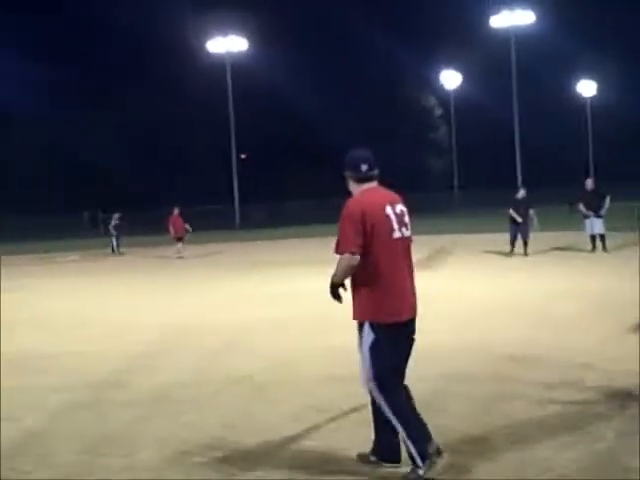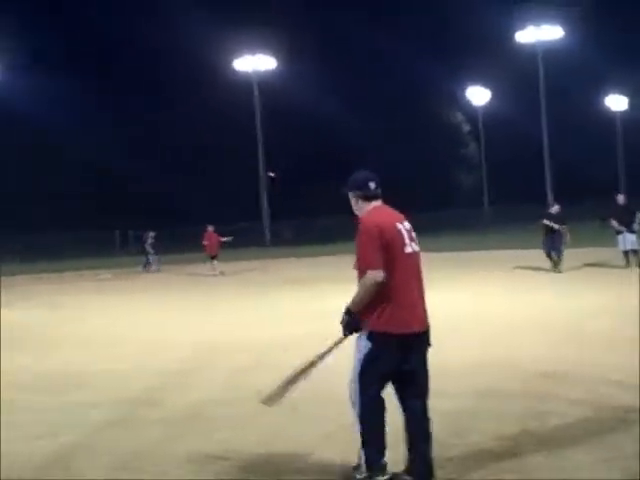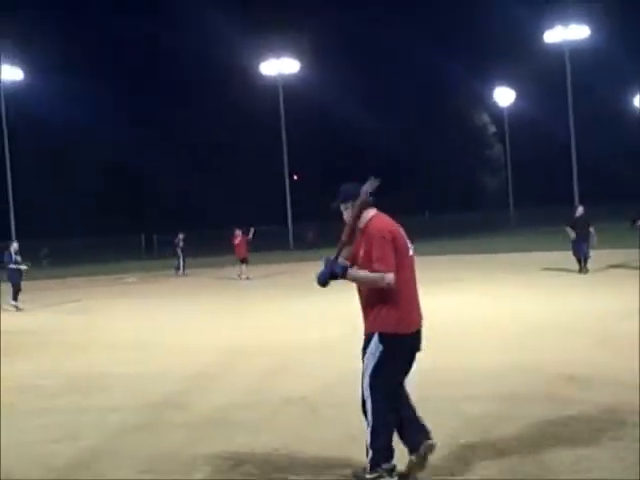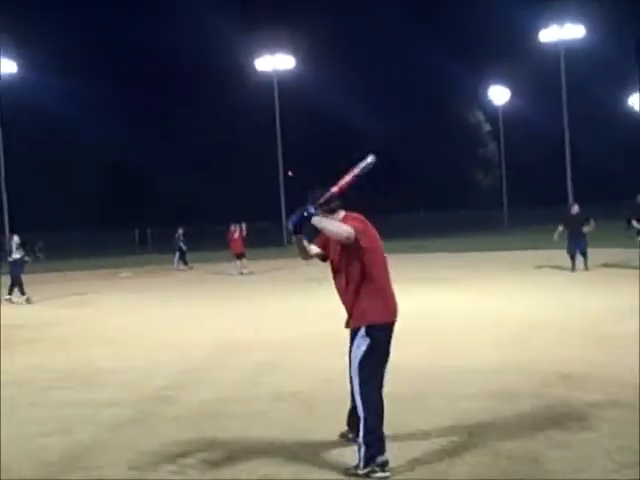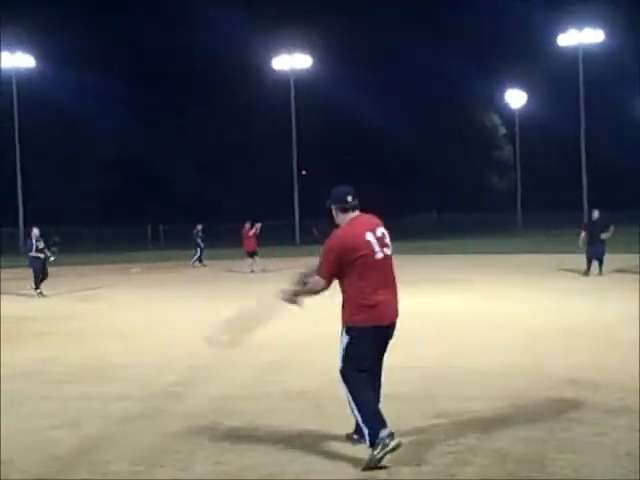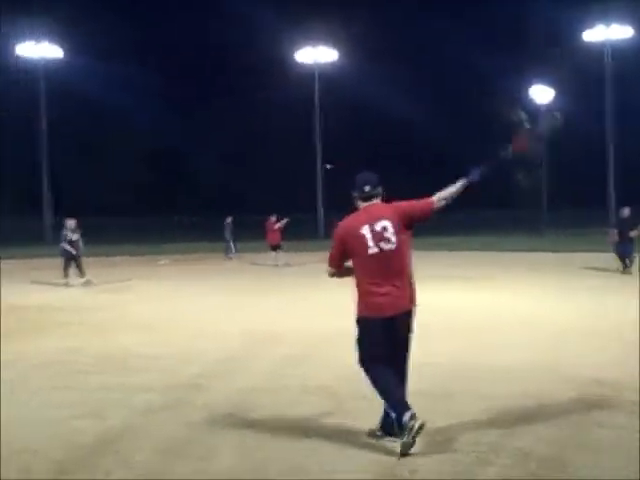
dt=0.3s
person 1, frame 1
left shoulder: (356, 206)
right shoulder: (396, 201)
left elbow: (351, 259)
left wrist: (336, 281)
left hip: (378, 310)
right hip: (404, 306)
left knee: (383, 382)
right knee: (385, 377)
left ankle: (424, 450)
right ankle: (386, 450)
person 1, frame 2
left shoulder: (370, 224)
right shoulder: (397, 219)
left elbow: (375, 277)
left wrist: (352, 310)
right wrist: (359, 306)
left hip: (385, 324)
right hip: (416, 321)
left knee: (364, 390)
right knee: (414, 395)
person 1, frame 3
left shoulder: (377, 230)
right shoulder: (372, 229)
left elbow: (386, 279)
right elbow: (352, 264)
left wrist: (346, 273)
right wrist: (334, 268)
left hip: (388, 325)
right hip: (407, 323)
left knee: (376, 393)
right knee: (392, 389)
right ankle: (419, 440)
person 1, frame 4
left shoulder: (354, 223)
right shoulder: (335, 233)
left elbow: (344, 234)
right elbow: (310, 253)
left wrist: (312, 219)
right wrist: (299, 233)
left hip: (373, 316)
right hip: (367, 315)
left knee: (365, 383)
right knee: (363, 377)
right ankle: (358, 429)
person 1, frame 5
left shoulder: (341, 237)
right shoulder: (374, 223)
left elbow: (321, 283)
left wrist: (296, 291)
right wrist: (310, 275)
left hip: (362, 317)
right hip: (387, 314)
left knee: (353, 374)
right knee: (369, 372)
left ankle: (380, 435)
right ankle: (365, 428)
person 1, frame 6
left shoulder: (345, 227)
right shoulder: (398, 212)
left elbow: (335, 269)
right elbow: (436, 201)
right wrist: (466, 181)
left hip: (371, 311)
right hip: (402, 307)
left knee: (375, 365)
right knee: (396, 366)
left ankle: (406, 417)
right ankle: (390, 424)
